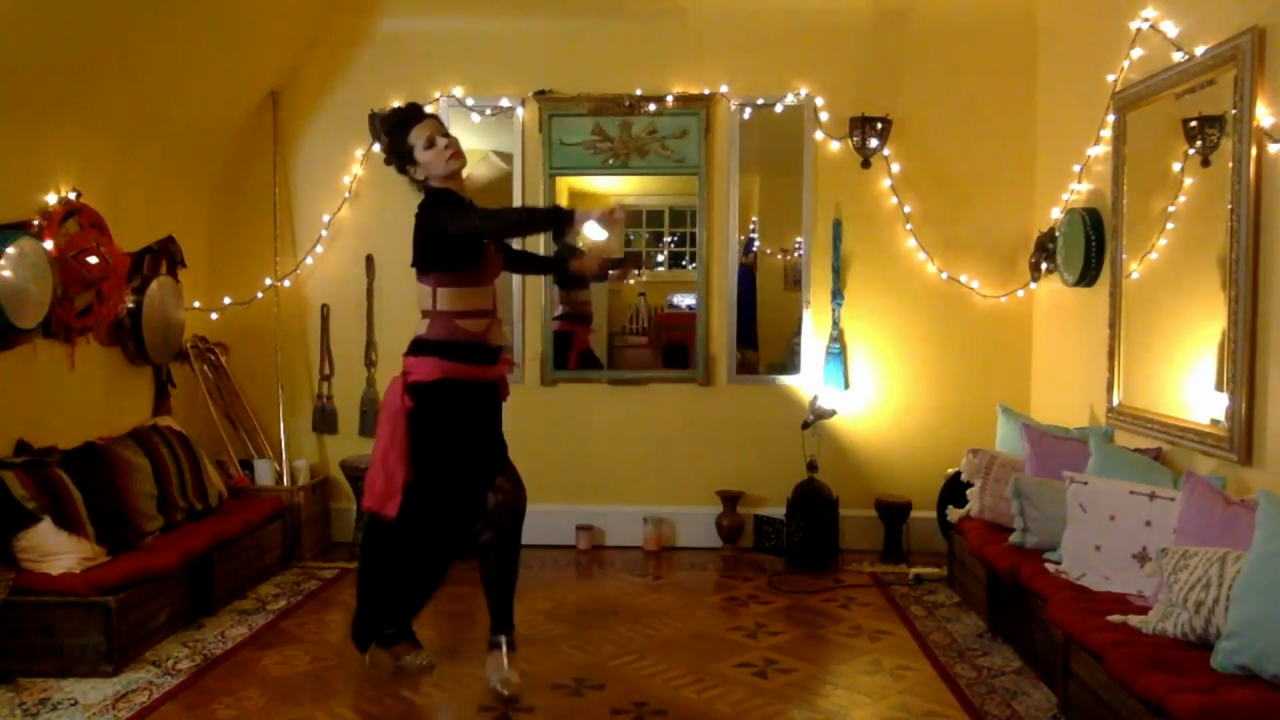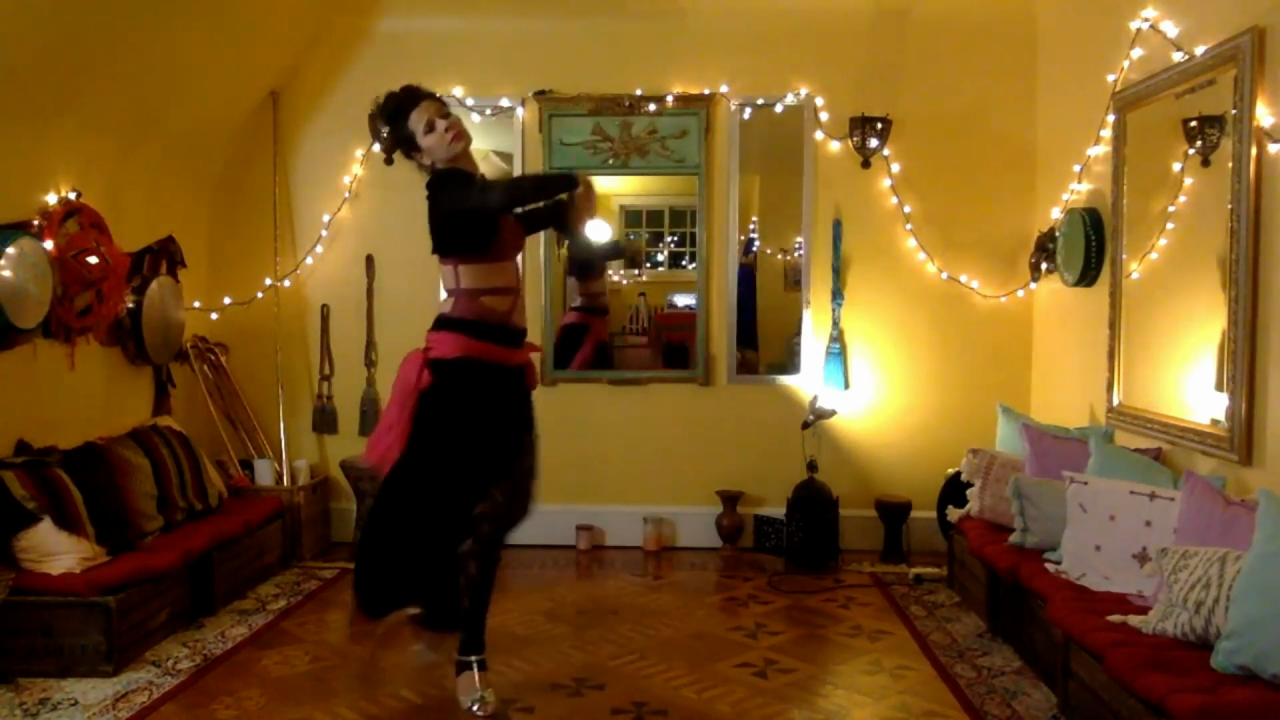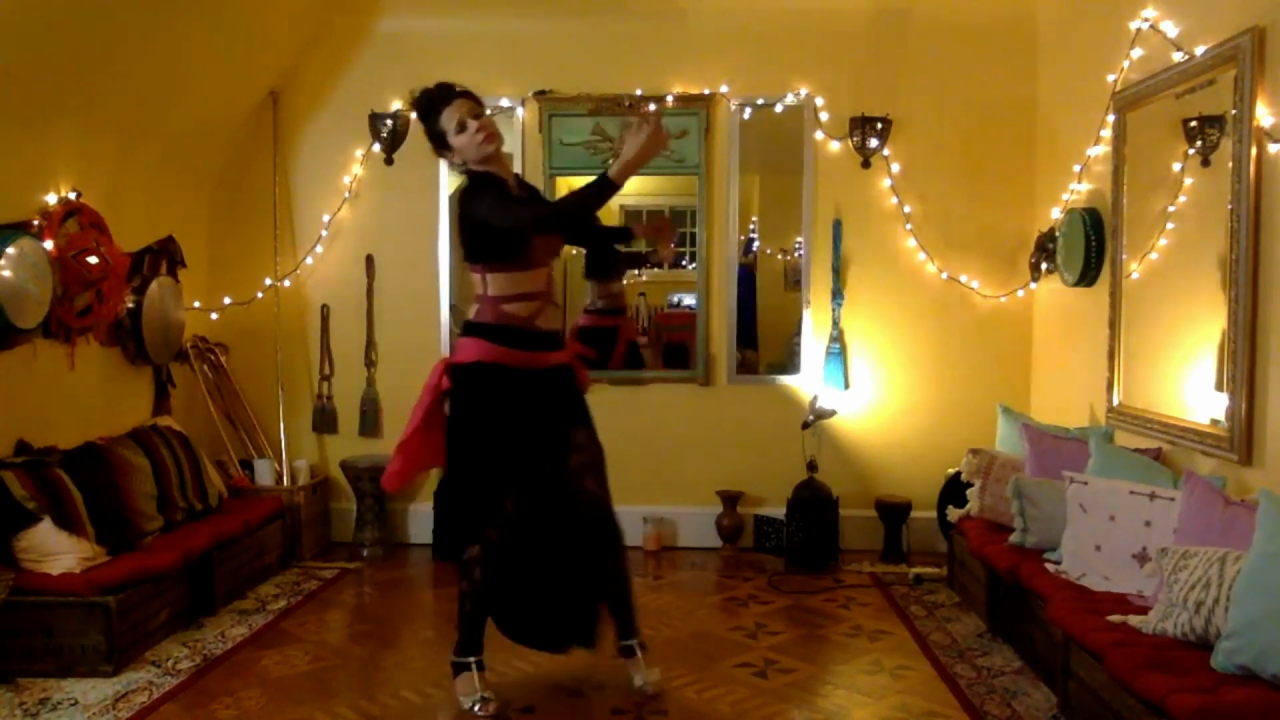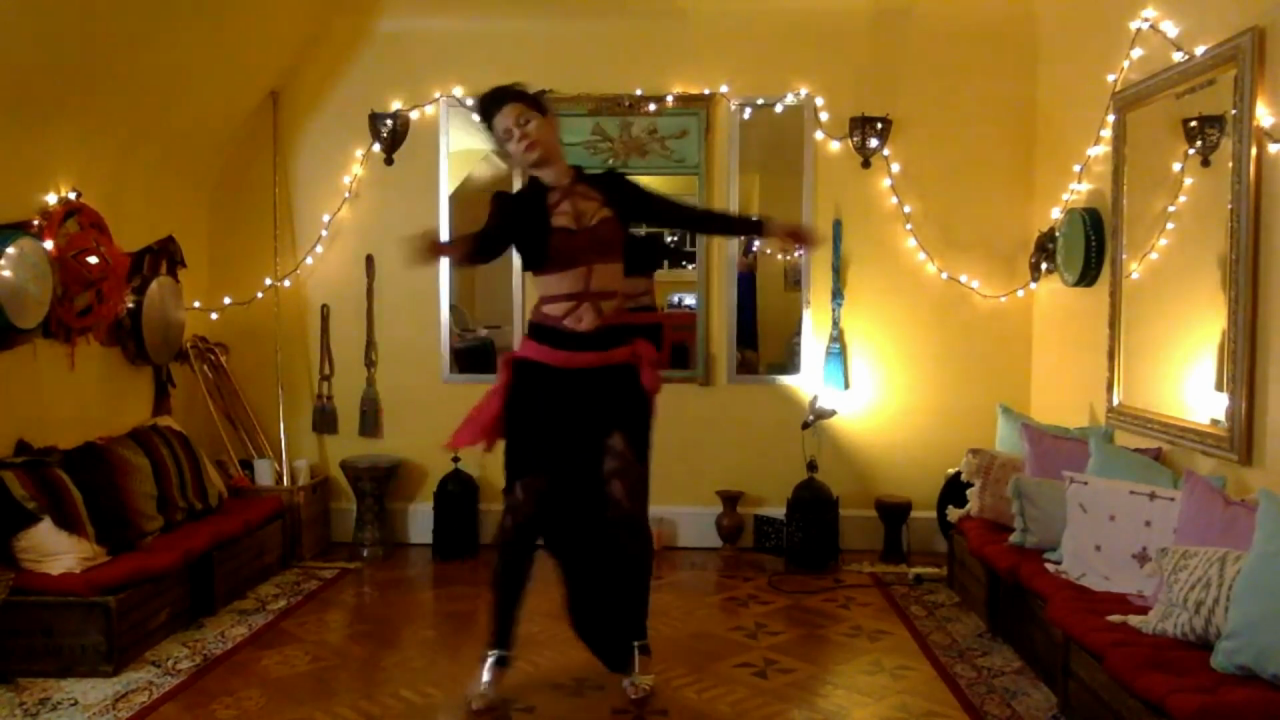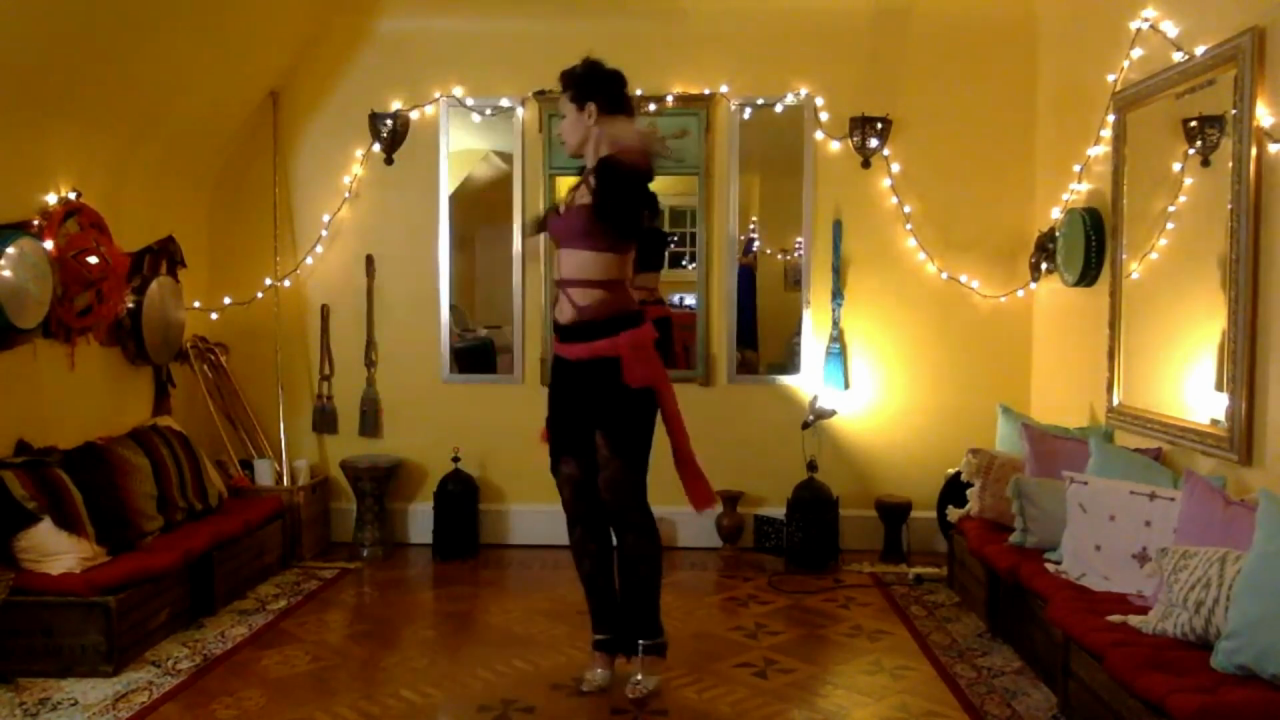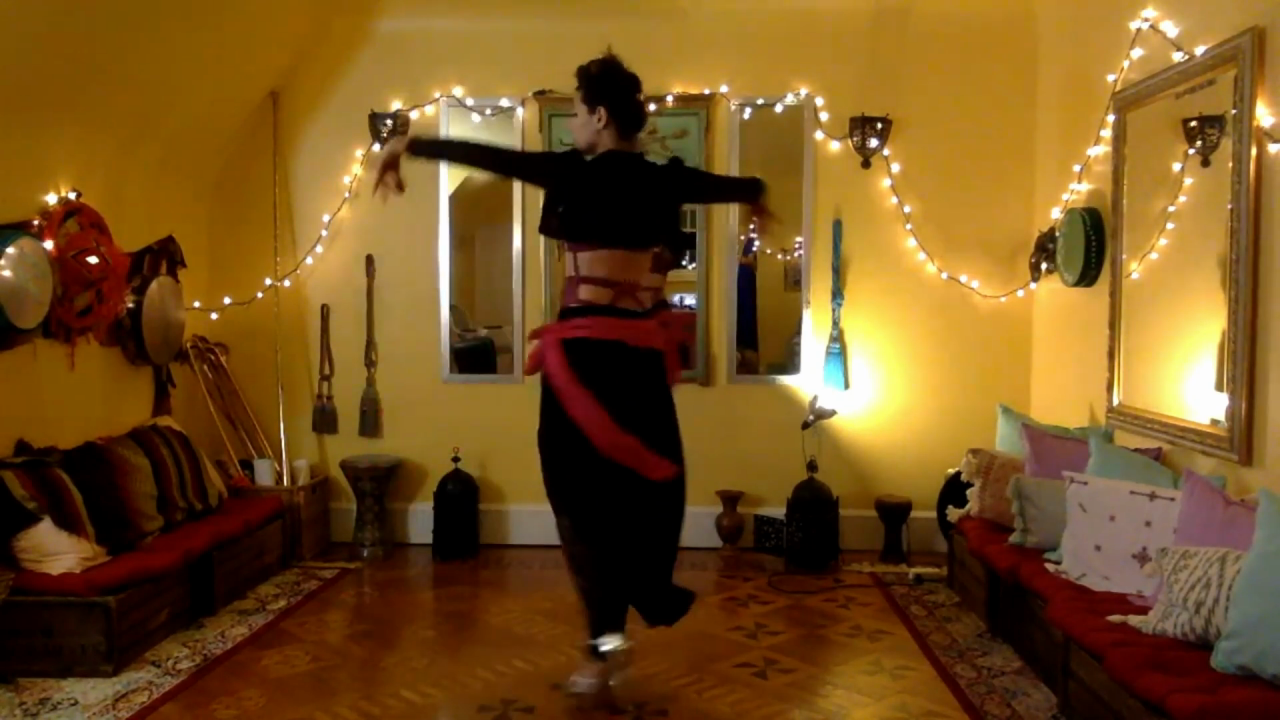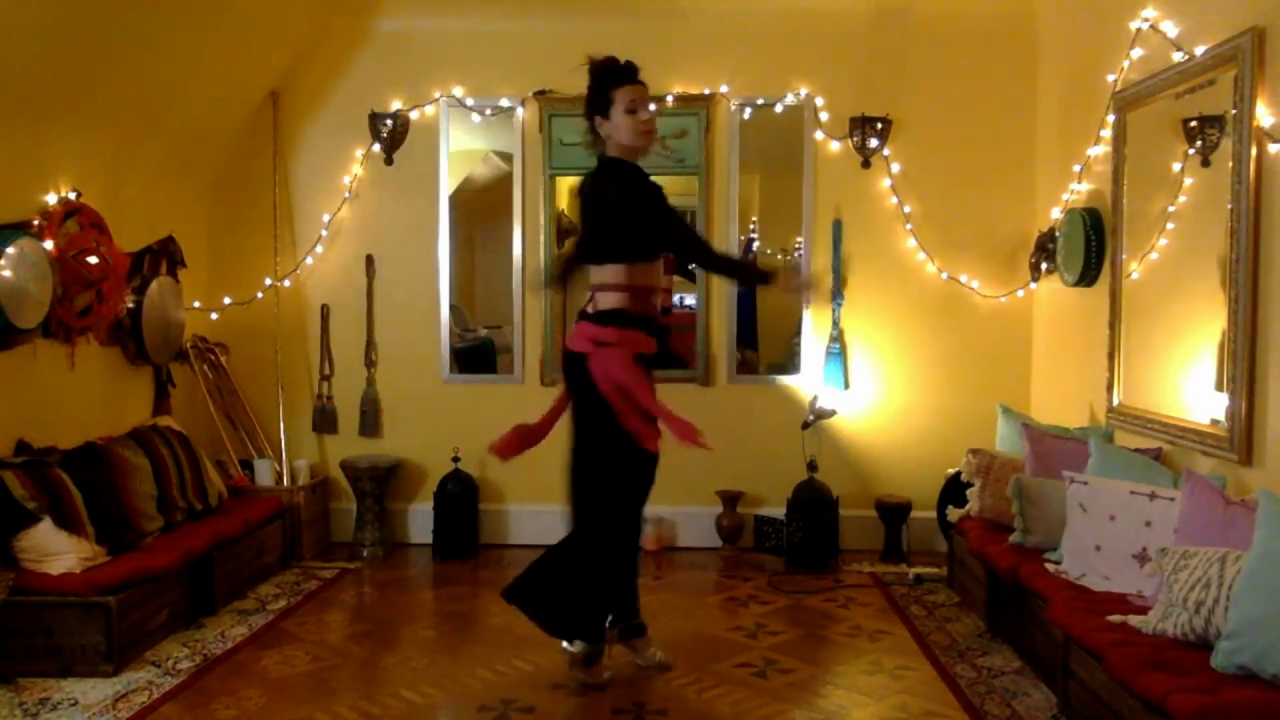
dt=0.3s
person 1, frame 1
left shoulder: (464, 214)
right shoulder: (438, 210)
left elbow: (508, 256)
right elbow: (502, 223)
left wrist: (570, 264)
right wrist: (571, 216)
left hip: (473, 375)
right hip: (444, 377)
left knee: (445, 510)
right knee: (501, 499)
left ankle: (389, 631)
right ankle: (499, 640)
person 1, frame 2
left shoulder: (477, 191)
right shoulder: (449, 189)
left elbow: (527, 217)
right elbow: (513, 194)
left wrist: (571, 206)
right wrist: (572, 187)
left hip: (503, 359)
right hip: (465, 360)
left knee: (505, 500)
right knee: (482, 505)
left ankle: (439, 610)
right ankle: (468, 659)
person 1, frame 3
left shoulder: (522, 191)
right shoulder: (477, 197)
left elbow: (584, 233)
right elbow: (543, 222)
left wrist: (634, 232)
right wrist: (620, 169)
left hip: (549, 365)
right hip: (493, 367)
left knee: (590, 507)
right knee: (495, 516)
left ankle: (628, 642)
right ankle: (467, 661)
person 1, frame 4
left shoulder: (609, 189)
right shoulder: (518, 205)
left elbow: (690, 215)
right elbow: (487, 246)
left wrist: (764, 228)
right wrist: (448, 253)
left hip: (616, 366)
right hip: (545, 366)
left knee: (623, 510)
right knee: (524, 510)
left ankle: (634, 648)
right ankle: (497, 651)
person 1, frame 5
left shoulder: (616, 172)
right shoulder: (591, 179)
left elbow: (640, 156)
left wrist: (628, 141)
left hip: (615, 354)
right hip: (570, 358)
left knee: (620, 501)
right knee: (581, 505)
left ankle: (647, 641)
right ankle: (605, 639)
person 1, frame 6
left shoulder: (574, 173)
right shoulder: (664, 179)
left elbow: (489, 159)
right elbow: (743, 188)
left wrist: (407, 145)
right wrist: (758, 196)
left hip: (580, 346)
right hip: (642, 344)
left knee: (572, 493)
right knee: (634, 488)
left ankle: (608, 635)
right ankle: (609, 629)
person 1, frame 7
left shoulder: (603, 184)
right shoulder: (629, 188)
left elbow: (581, 258)
right elbow: (691, 251)
left wrist: (563, 272)
right wrist: (766, 276)
left hip: (599, 345)
right hip: (616, 352)
left knee: (619, 491)
right knee: (614, 494)
left ankle: (622, 623)
right ankle: (584, 637)
